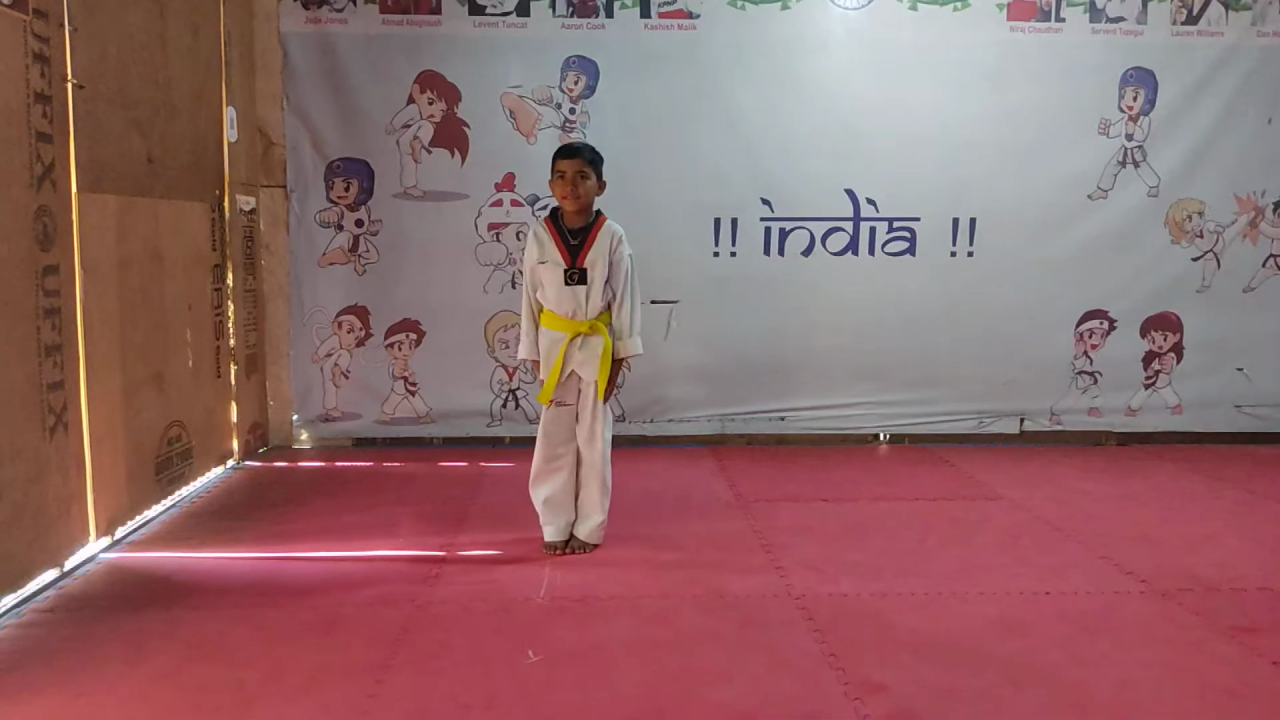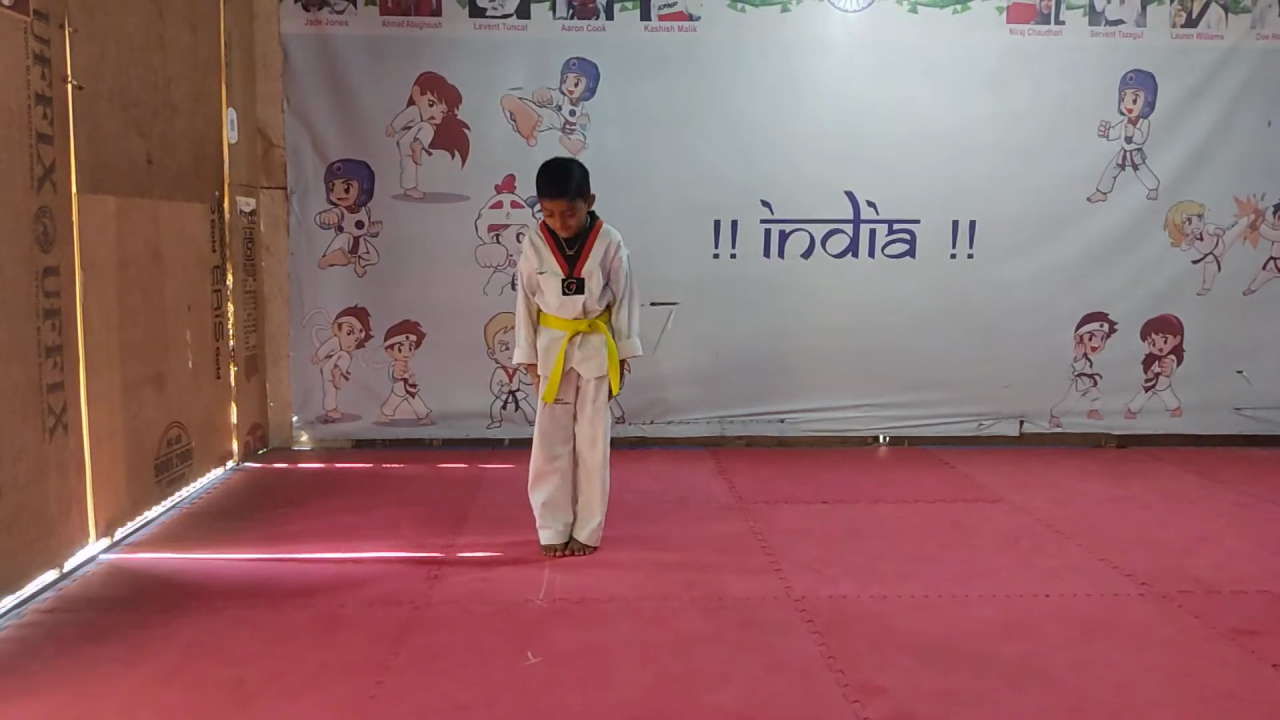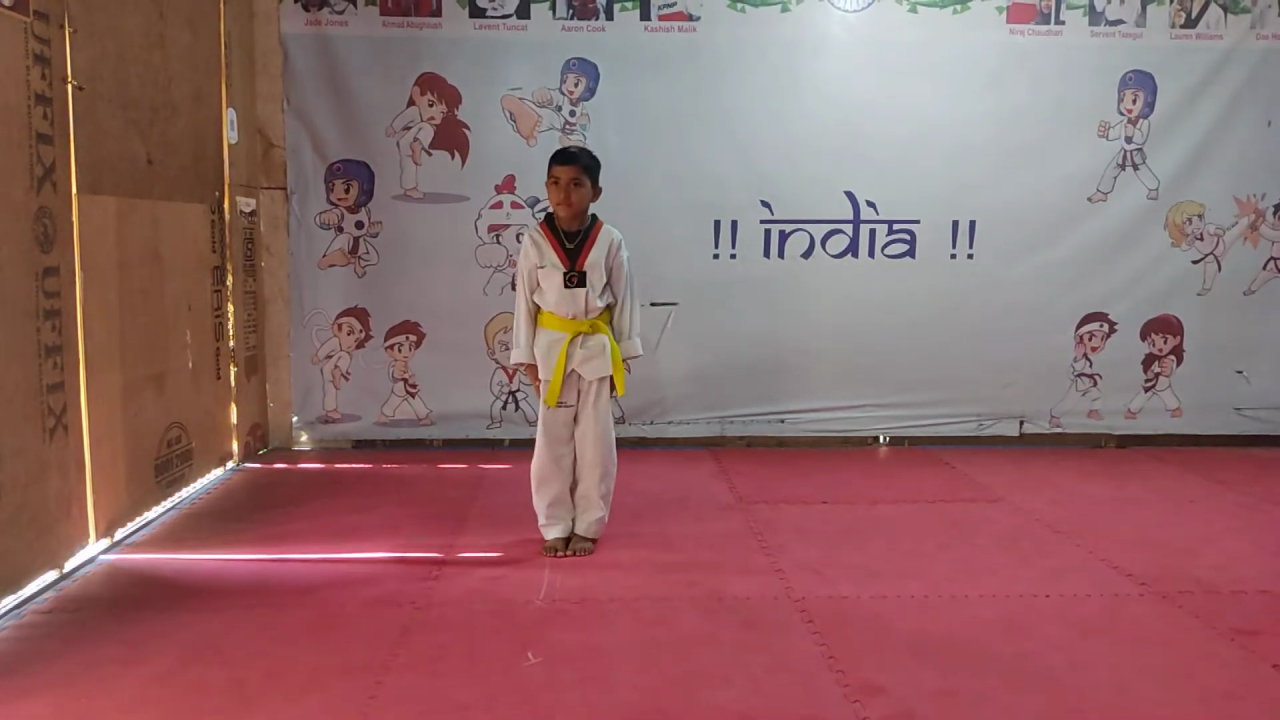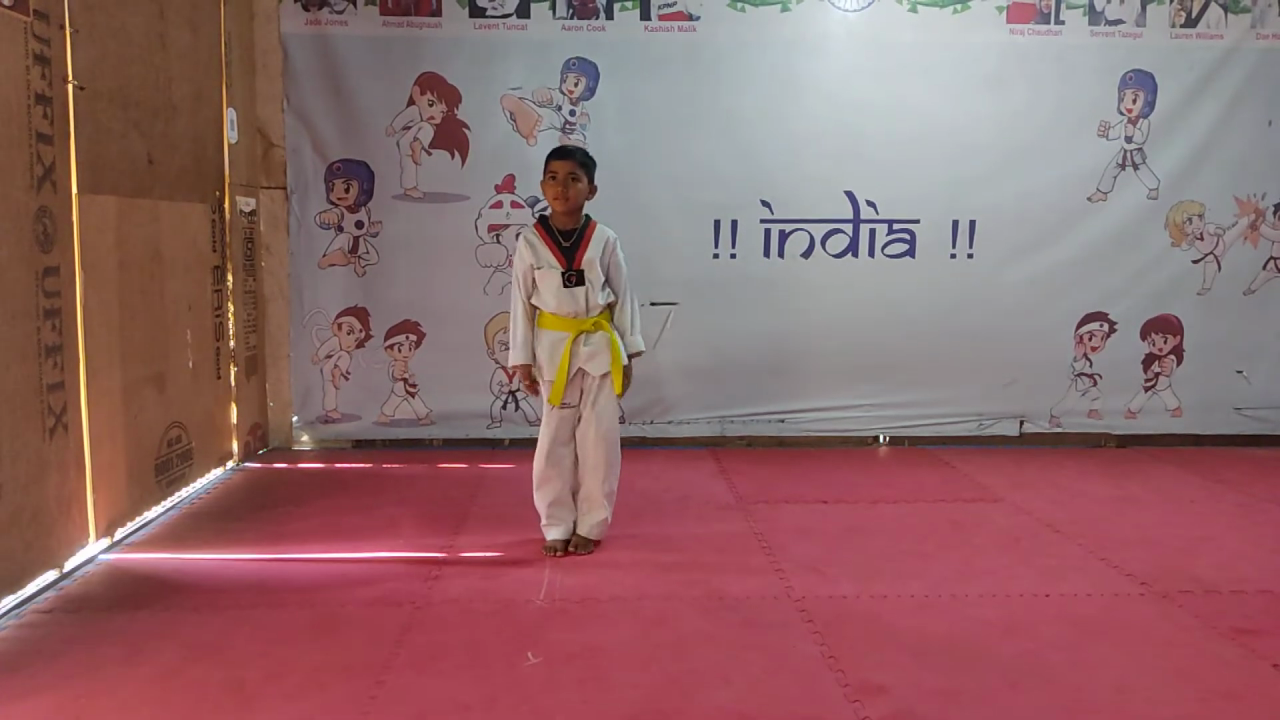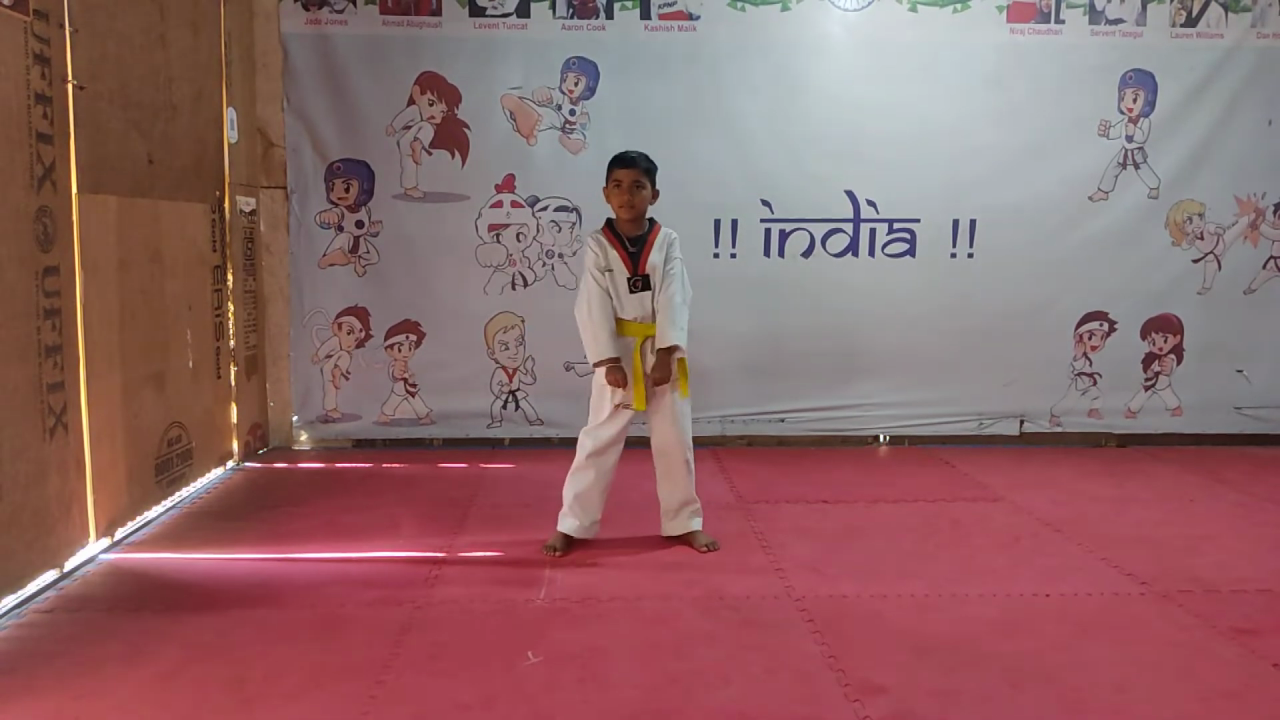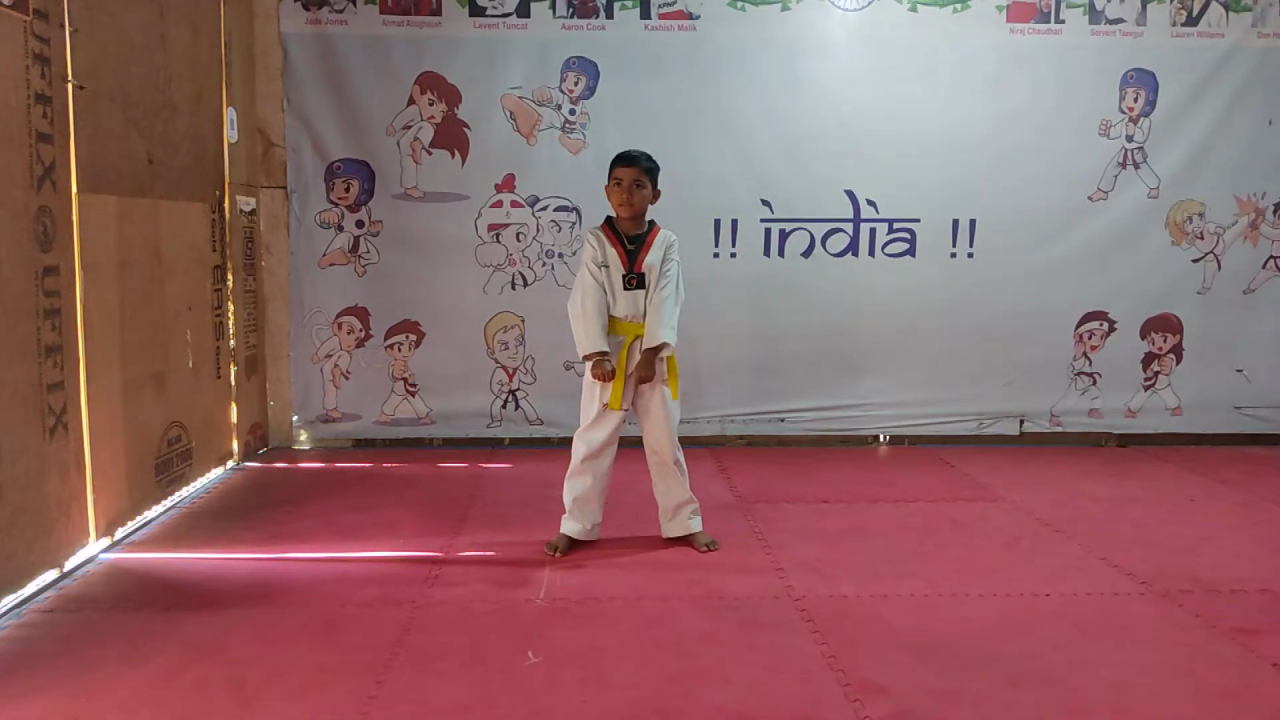
dt=0.7s
person 1, frame 1
left shoulder: (612, 237)
right shoulder: (539, 237)
left elbow: (625, 301)
right elbow: (530, 301)
left wrist: (620, 358)
right wrist: (534, 356)
left hip: (596, 348)
right hip: (554, 346)
left knee: (593, 442)
right knee: (553, 443)
left ankle: (588, 529)
right ankle: (557, 527)
person 1, frame 2
left shoulder: (610, 243)
right shoulder: (533, 247)
left elbow: (624, 304)
right elbow: (526, 307)
left wrist: (618, 361)
right wrist: (531, 360)
left hip: (596, 348)
right hip: (551, 347)
left knee: (592, 441)
right knee: (550, 441)
left ankle: (586, 531)
right ankle: (554, 531)
person 1, frame 3
left shoulder: (610, 241)
right shoulder: (535, 243)
left elbow: (624, 300)
right elbow: (525, 301)
left wrist: (621, 357)
right wrist: (528, 359)
left hip: (597, 348)
right hip: (552, 348)
left knee: (595, 441)
right knee: (552, 442)
left ankle: (587, 527)
right ankle: (556, 527)
person 1, frame 4
left shoulder: (604, 239)
right shoulder: (530, 240)
left elbow: (623, 295)
right elbow: (521, 300)
left wrist: (628, 352)
right wrist: (523, 357)
left hip: (600, 346)
right hip: (554, 347)
left knee: (598, 441)
right knee: (554, 441)
left ankle: (591, 527)
right ankle: (558, 527)
person 1, frame 5
left shoulder: (667, 241)
right shoulder: (598, 245)
left elbow: (675, 300)
right elbow: (592, 307)
left wrist: (666, 353)
right wrist: (609, 361)
left hip: (663, 351)
right hip: (618, 352)
left knee: (675, 440)
right knee: (599, 439)
left ankle: (685, 522)
right ankle: (572, 524)
person 1, frame 6
left shoulder: (665, 243)
right shoulder: (596, 241)
left elbow: (665, 304)
right elbow: (586, 303)
left wrist: (651, 354)
right wrist: (597, 355)
left hip: (653, 353)
right hip: (608, 352)
left knee: (664, 440)
right knee: (593, 441)
left ankle: (684, 522)
right ankle: (576, 525)
